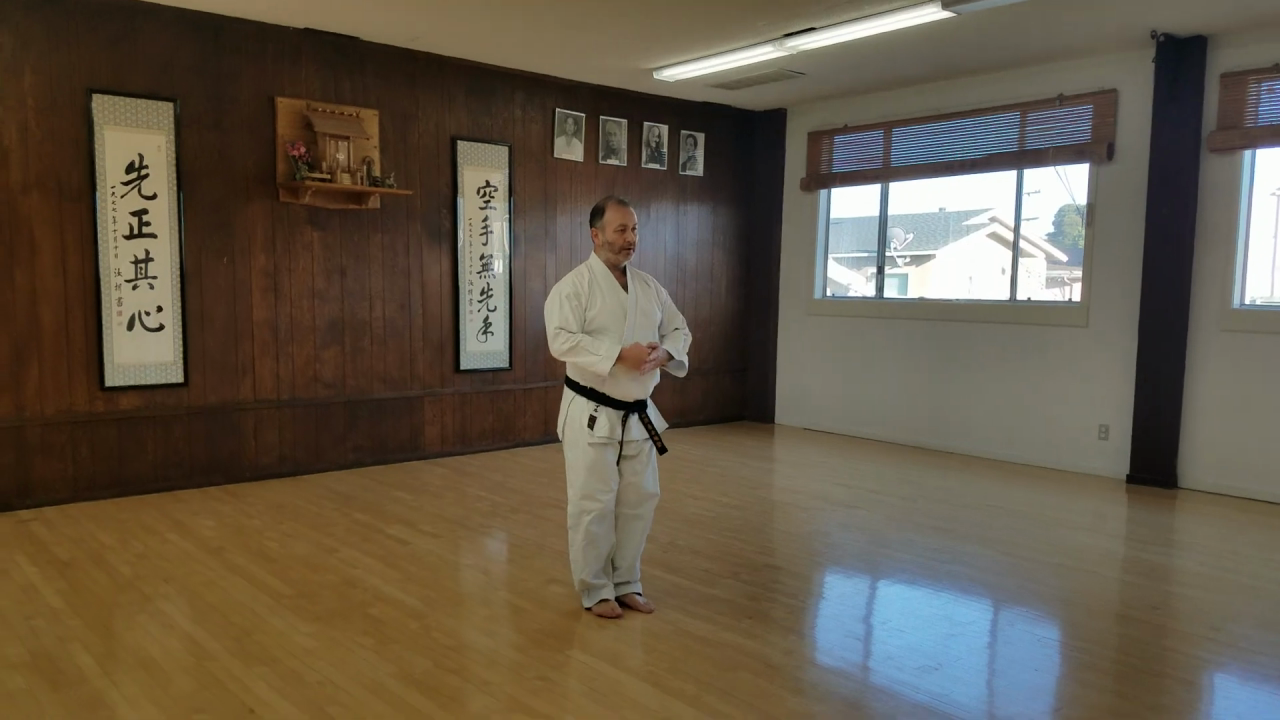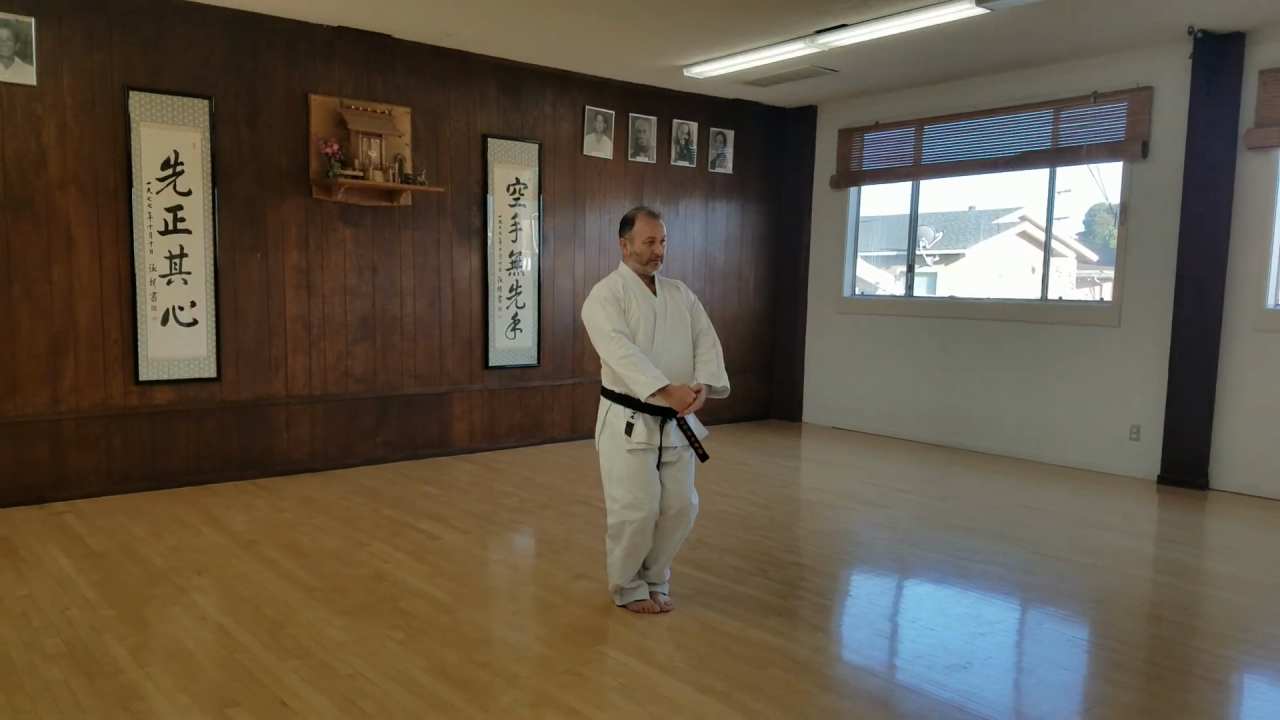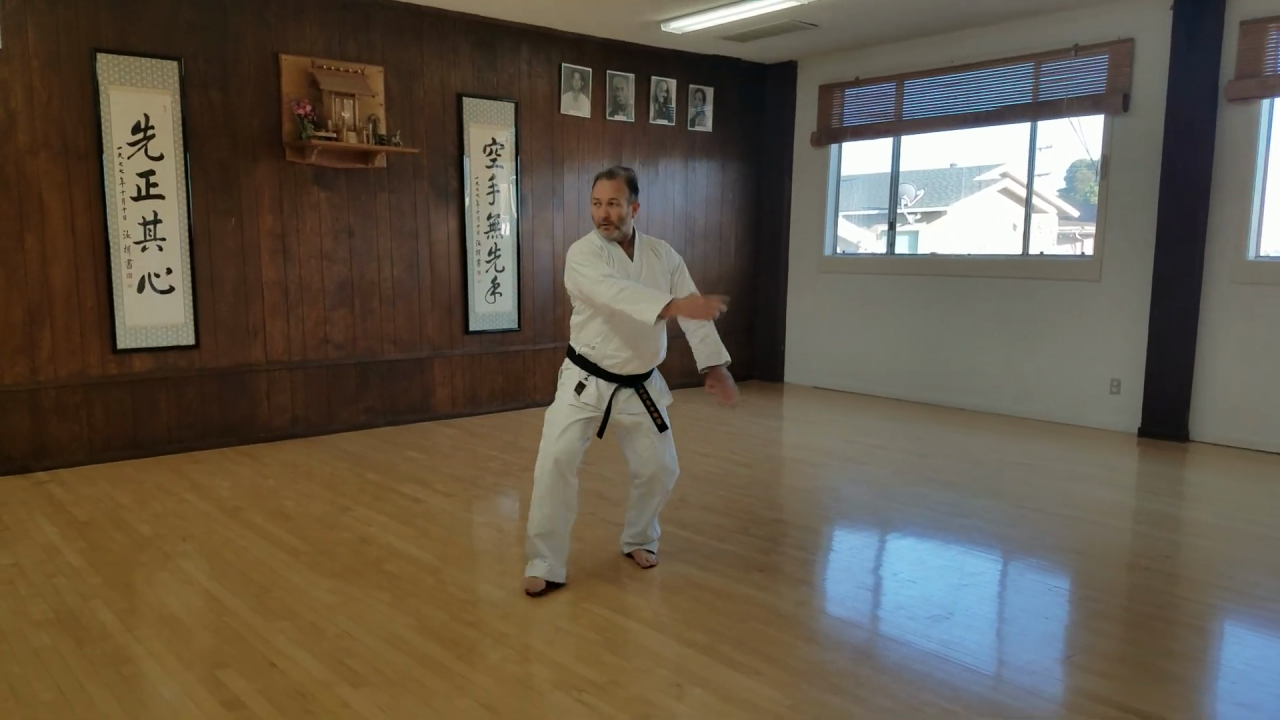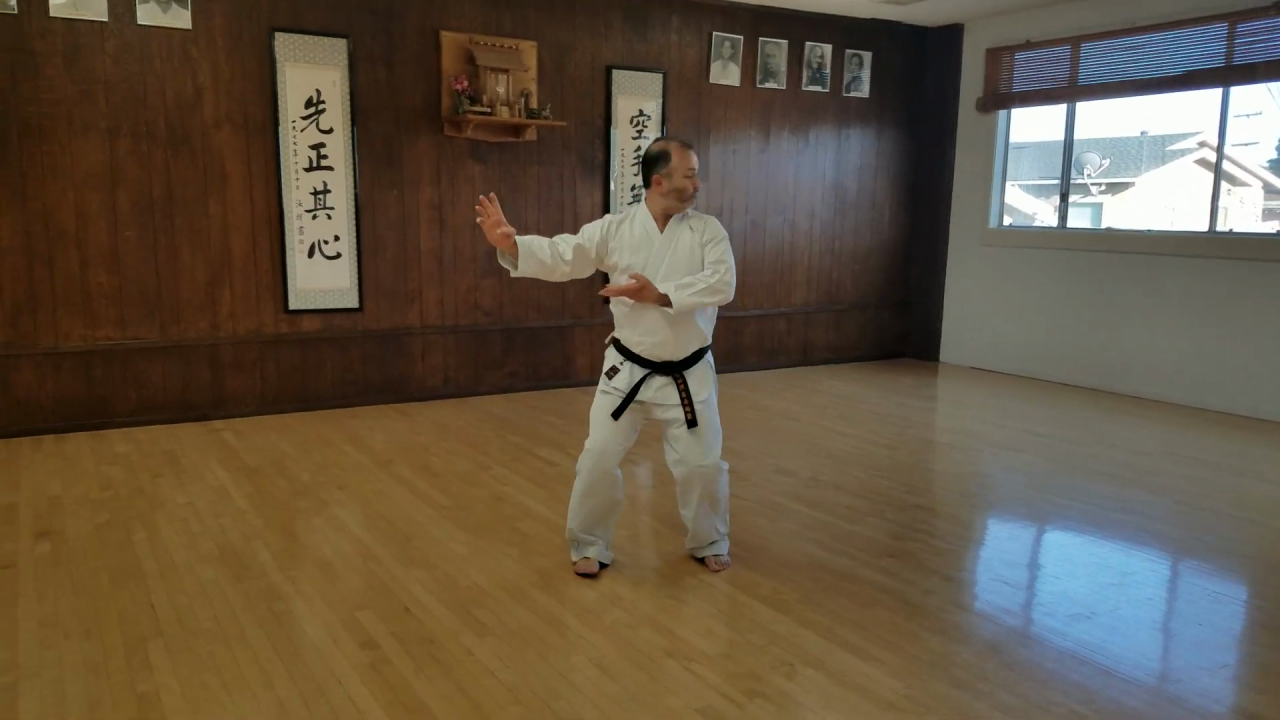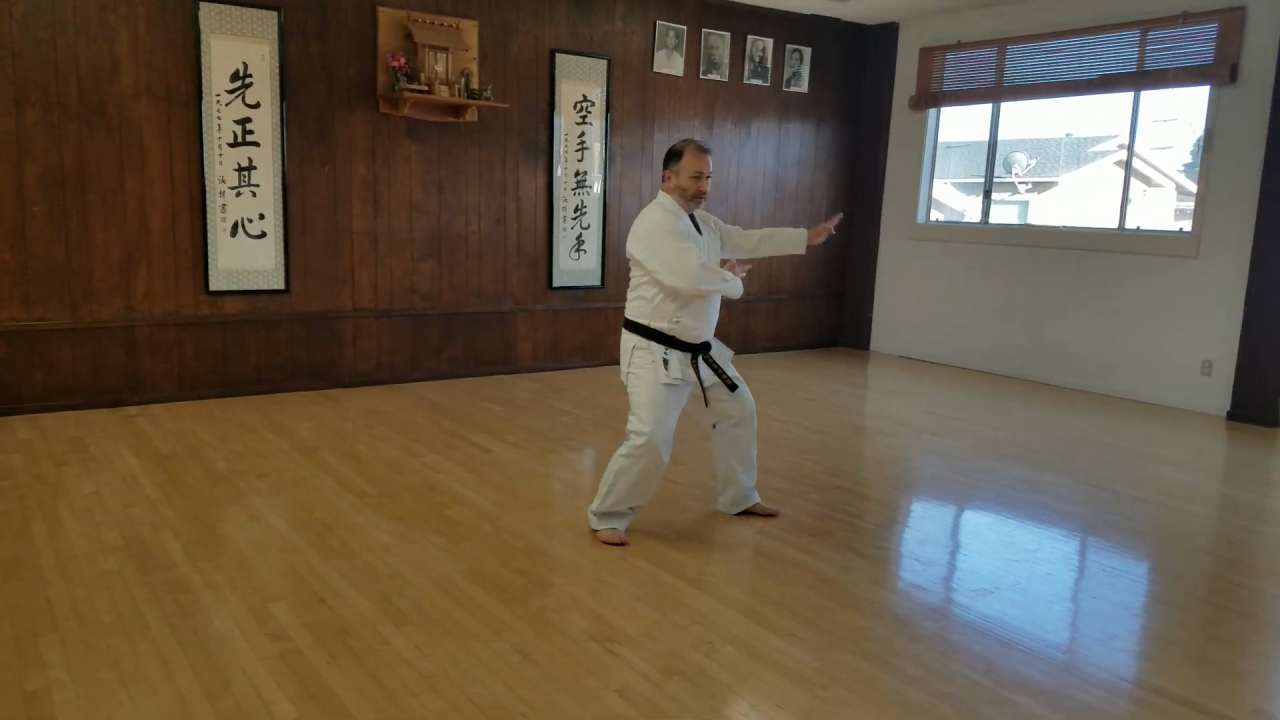
dt=1s
person 1, frame 1
left shoulder: (649, 285)
right shoulder: (575, 285)
left elbow: (679, 330)
right elbow: (562, 340)
left wrist: (663, 352)
right wrist: (620, 354)
left hip: (638, 414)
right hip: (592, 414)
left knee: (639, 500)
right knee: (592, 504)
left ankle: (626, 583)
right ankle: (596, 590)
person 1, frame 2
left shoulder: (680, 293)
right shoulder: (606, 294)
left elbow: (706, 342)
right elbow: (619, 351)
left wrist: (703, 384)
right wrist: (668, 389)
left hip: (676, 422)
right hip: (629, 421)
left knee: (679, 507)
right knee: (635, 511)
left ankle: (654, 581)
right ankle: (627, 588)
person 1, frame 3
left shoulder: (663, 255)
right shoulder: (583, 254)
left elbow: (695, 312)
right elbow: (614, 294)
left wrist: (715, 365)
right wrist: (674, 305)
left hip: (641, 385)
right hip: (587, 382)
left knee: (658, 469)
right knee: (555, 463)
left ankle: (639, 540)
right ankle: (545, 564)
person 1, frame 4
left shoulder: (708, 229)
right shoulder: (614, 229)
left elbow: (722, 284)
right elbow: (560, 257)
left wrist: (658, 294)
right wrist: (510, 242)
left hip: (687, 373)
right hip: (628, 369)
left knee: (701, 463)
right knee: (599, 458)
left ankle: (709, 543)
right ankle: (589, 547)
person 1, frame 5
left shoulder: (702, 221)
right shoulder: (657, 221)
left elbow: (745, 240)
right elbow: (690, 277)
left wrist: (807, 237)
right wrist: (733, 277)
left hip: (697, 350)
right hip: (655, 352)
left knee: (738, 412)
right knee: (649, 439)
left ankle: (738, 496)
right ankle: (608, 516)
